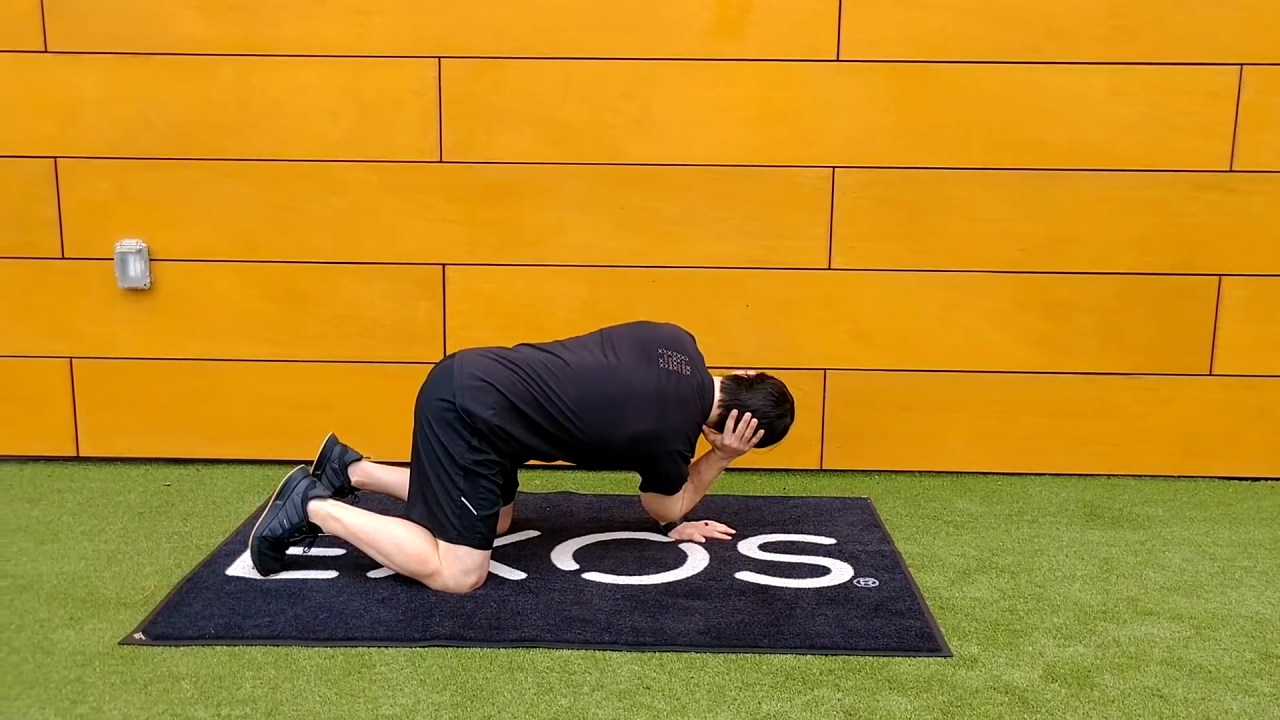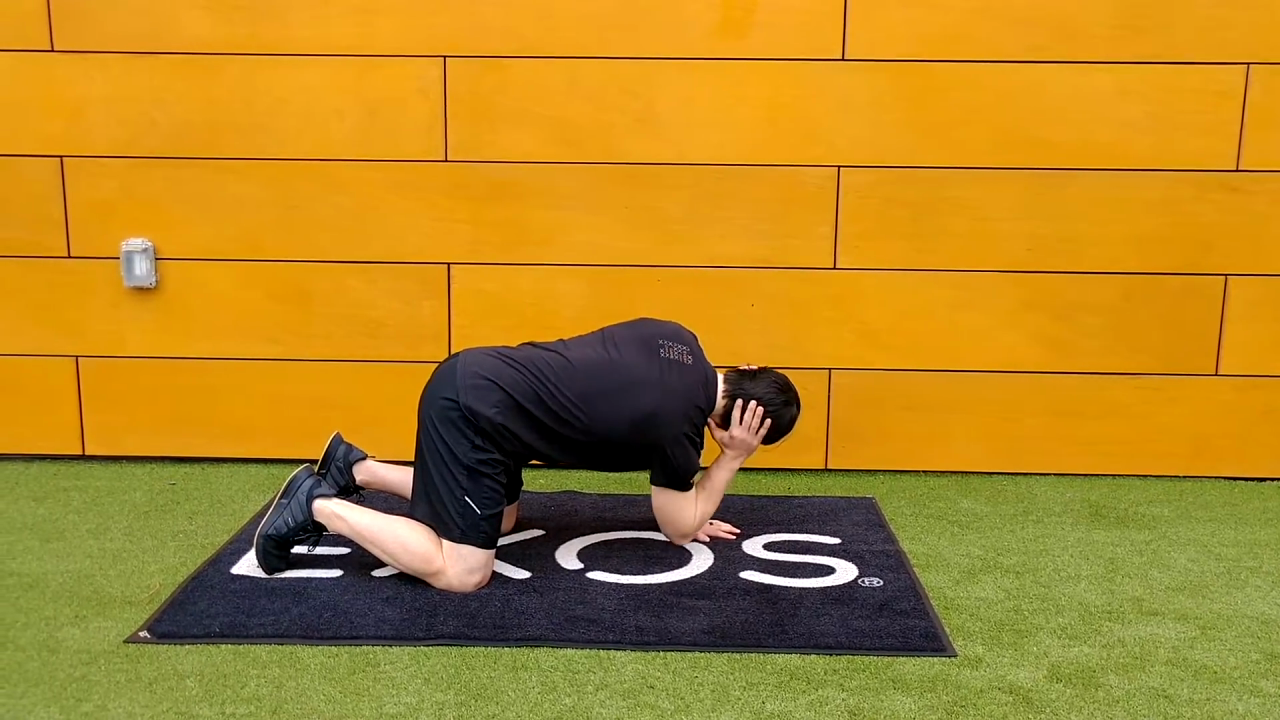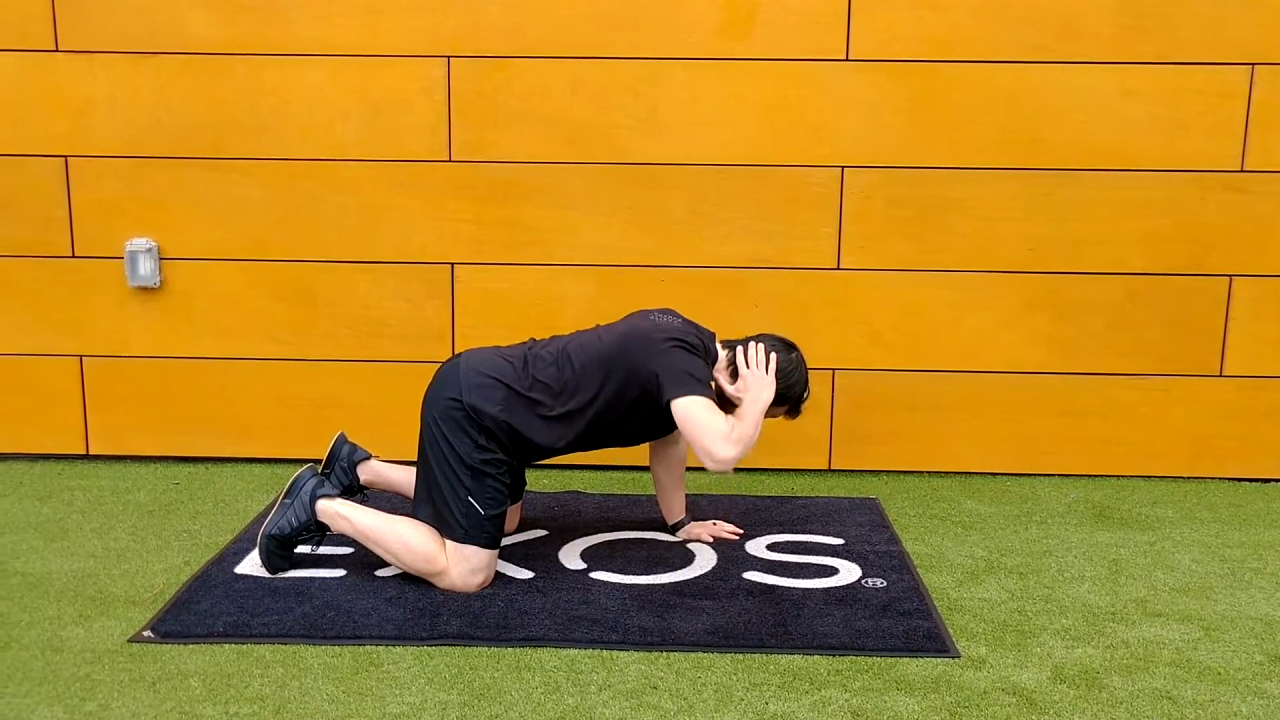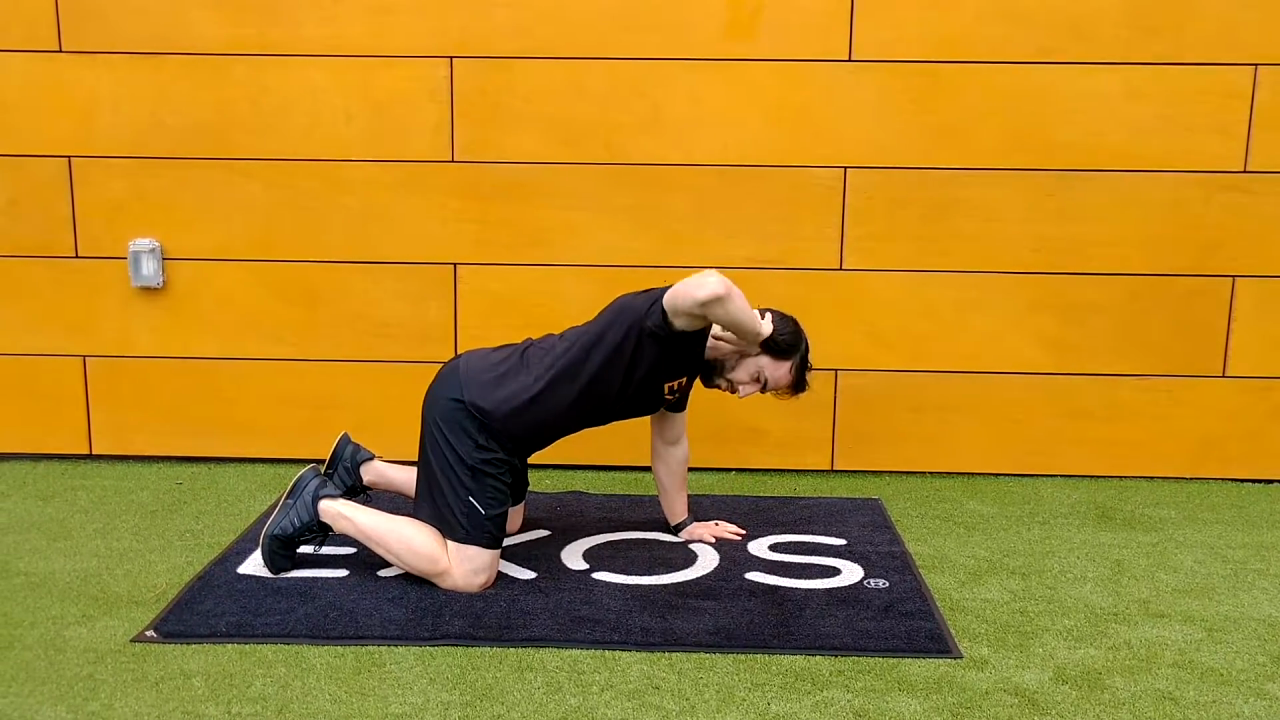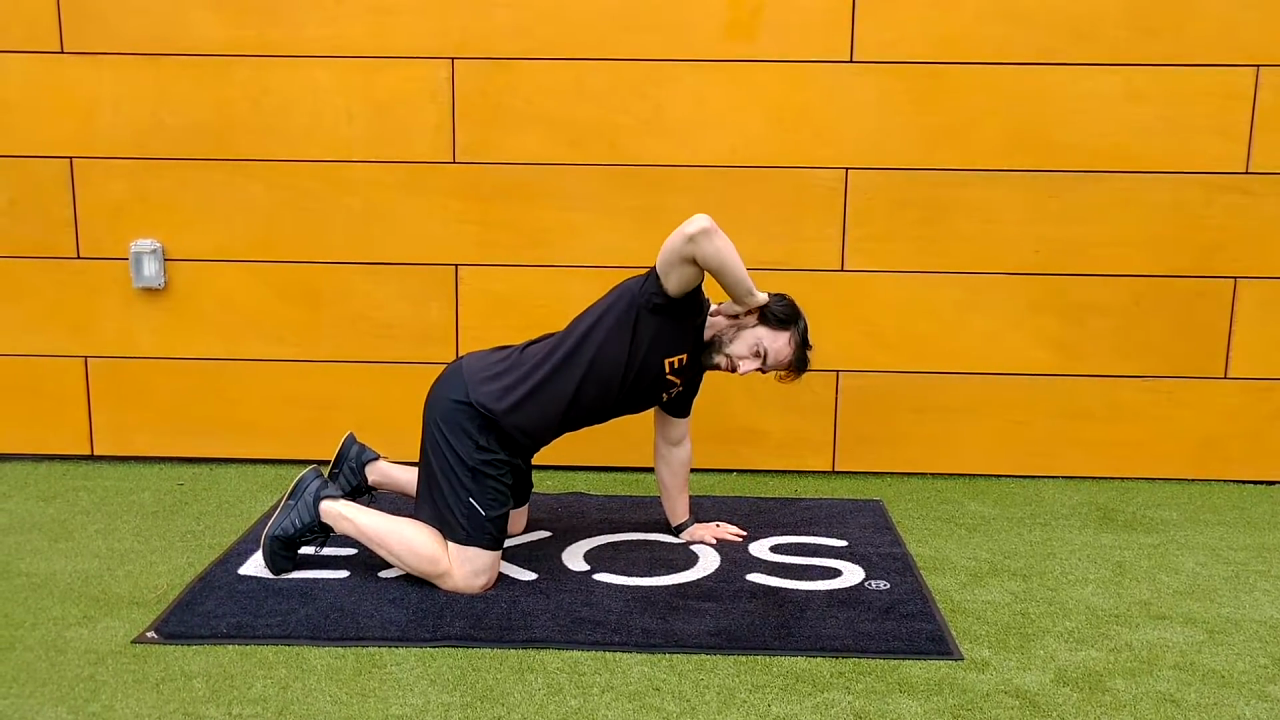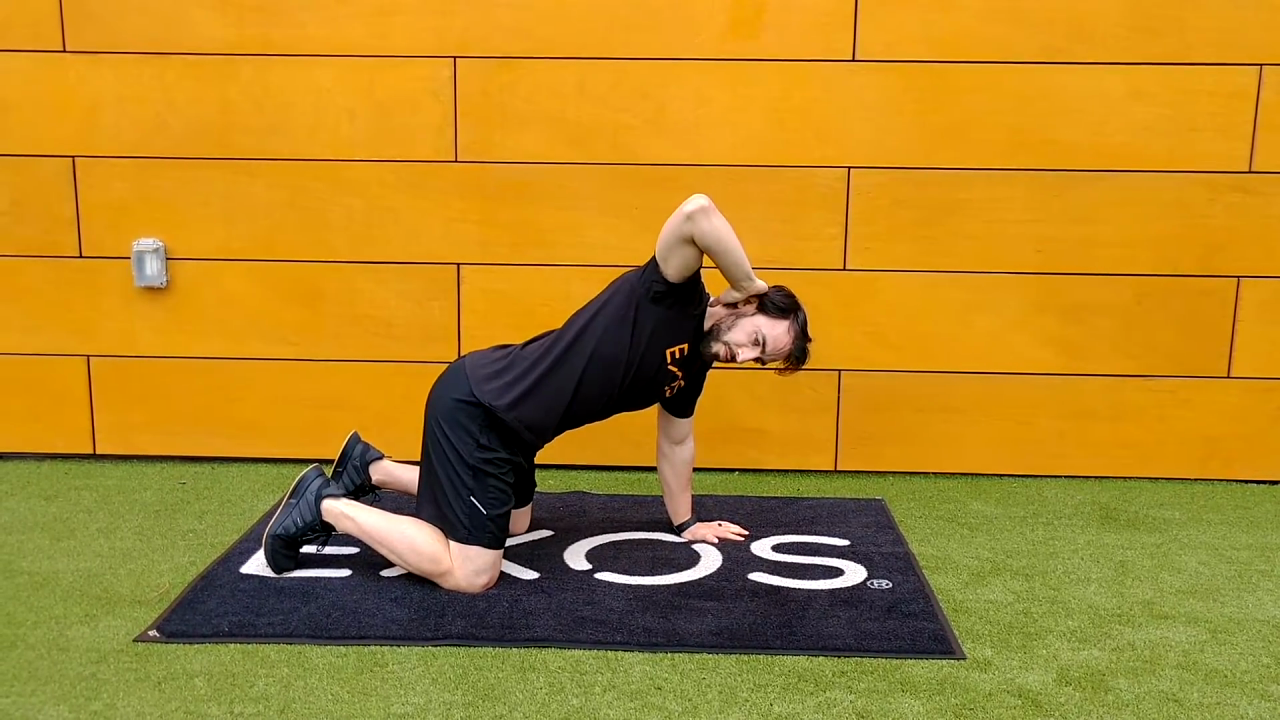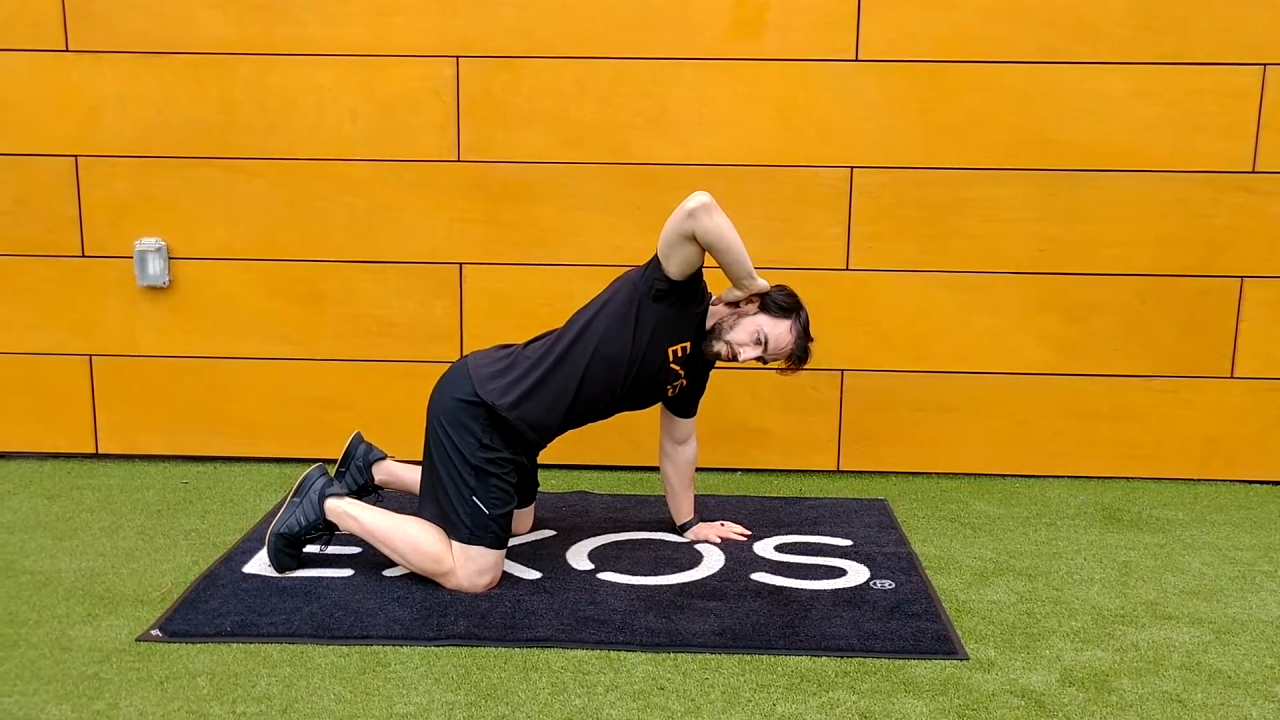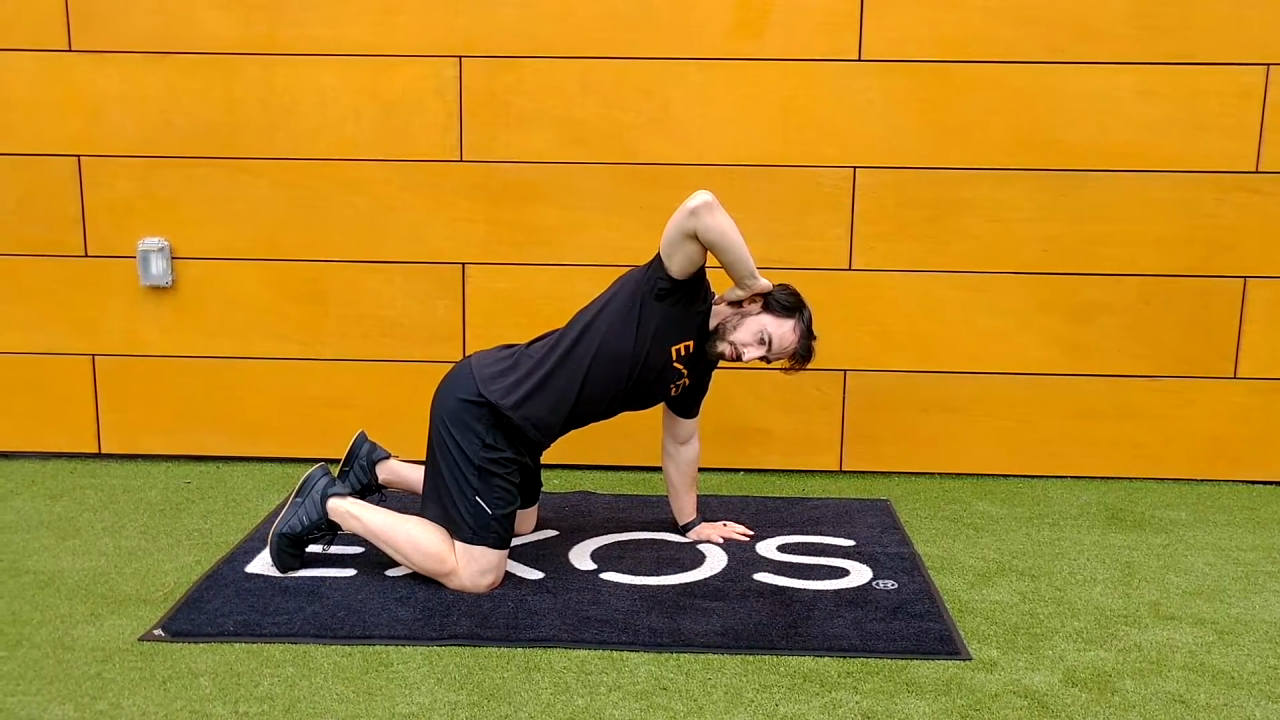
dt=0.4s
person 1, frame 1
left shoulder: (679, 346)
right shoulder: (671, 432)
right elbow: (665, 505)
left wrist: (675, 524)
right wrist: (722, 458)
left hip: (470, 378)
right hip: (468, 413)
left knee: (495, 519)
right knee: (459, 572)
left ankle: (349, 468)
right ankle: (314, 506)
person 1, frame 2
left shoulder: (680, 344)
right shoulder: (677, 418)
right elbow: (679, 527)
left wrist: (688, 518)
right wrist: (733, 458)
left hip: (473, 380)
right hip: (470, 413)
left knee: (499, 519)
right knee: (463, 573)
left ankle: (354, 468)
right ankle: (318, 506)
person 1, frame 3
left shoulder: (682, 341)
right shoulder: (682, 357)
left elbow: (667, 435)
right elbow: (720, 451)
left wrist: (679, 521)
right wrist: (758, 399)
left hip: (480, 388)
right hip: (471, 409)
left knee: (502, 519)
right knee: (466, 573)
left ankle: (358, 468)
right ankle: (321, 505)
person 1, frame 4
left shoulder: (684, 354)
right shoulder: (678, 320)
left elbow: (669, 440)
right elbow: (710, 289)
left wrist: (682, 521)
right wrist: (757, 329)
left hip: (486, 404)
right hip: (470, 409)
left knee: (507, 522)
right knee: (468, 573)
left ankle: (362, 468)
right ankle: (324, 506)
person 1, frame 5
left shoulder: (690, 363)
right shoulder: (673, 308)
left elbow: (673, 442)
right elbow: (698, 231)
left wrist: (683, 524)
right wrist: (751, 298)
left hip: (494, 412)
right hip: (472, 409)
left knee: (511, 523)
right knee: (469, 574)
left ankle: (366, 469)
right ankle: (324, 505)
person 1, frame 6
left shoulder: (693, 362)
right shoulder: (674, 299)
left elbow: (675, 441)
right elbow: (696, 212)
left wrist: (685, 522)
right wrist: (749, 285)
left hip: (500, 416)
right hip: (475, 406)
left knee: (514, 522)
right knee: (471, 574)
left ankle: (371, 467)
right ankle: (326, 504)
person 1, frame 7
left shoulder: (696, 363)
right shoulder: (675, 297)
left elbow: (678, 441)
right elbow: (698, 209)
left wrist: (688, 522)
right wrist: (751, 283)
left hip: (504, 416)
right hip: (477, 405)
left knee: (516, 523)
right knee: (474, 574)
left ankle: (373, 467)
right ankle: (329, 504)
person 1, frame 8
left shoulder: (699, 362)
right shoulder: (679, 296)
left elbow: (680, 441)
right elbow: (700, 209)
left wrist: (690, 522)
right wrist: (753, 284)
left hip: (508, 417)
right hip: (481, 406)
left knee: (520, 523)
right knee: (477, 574)
left ankle: (377, 467)
right ankle: (330, 504)
